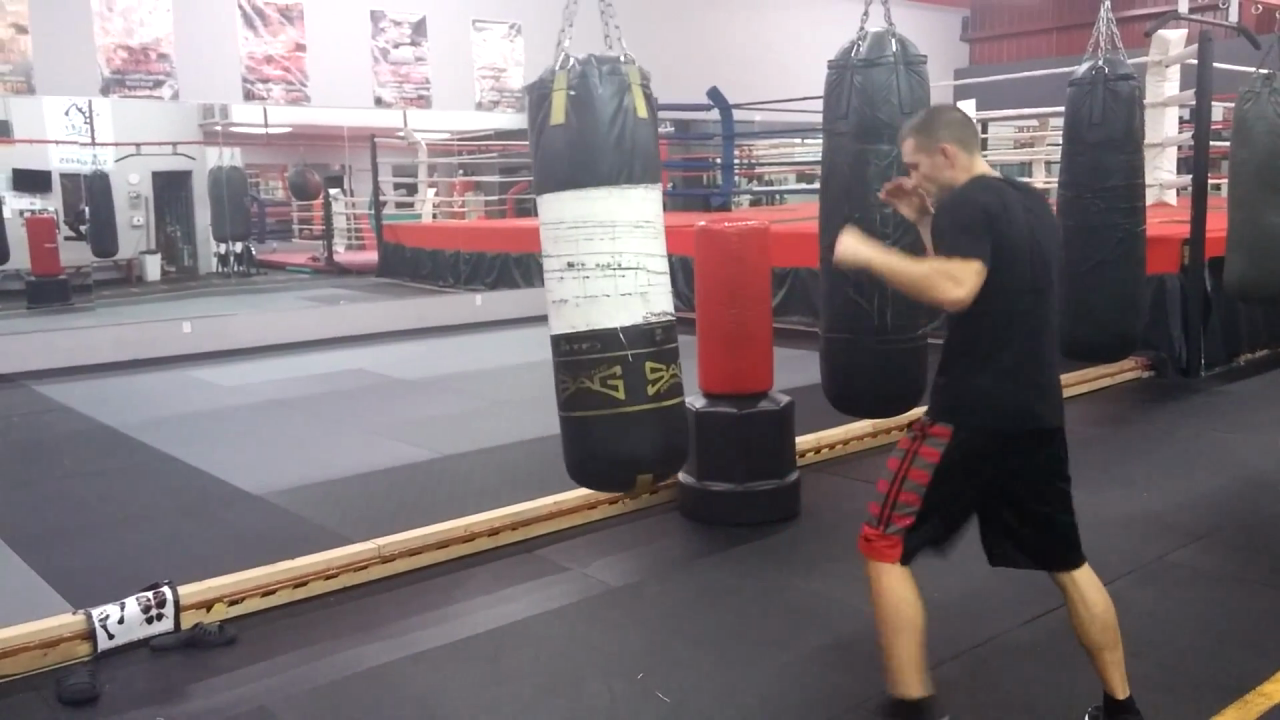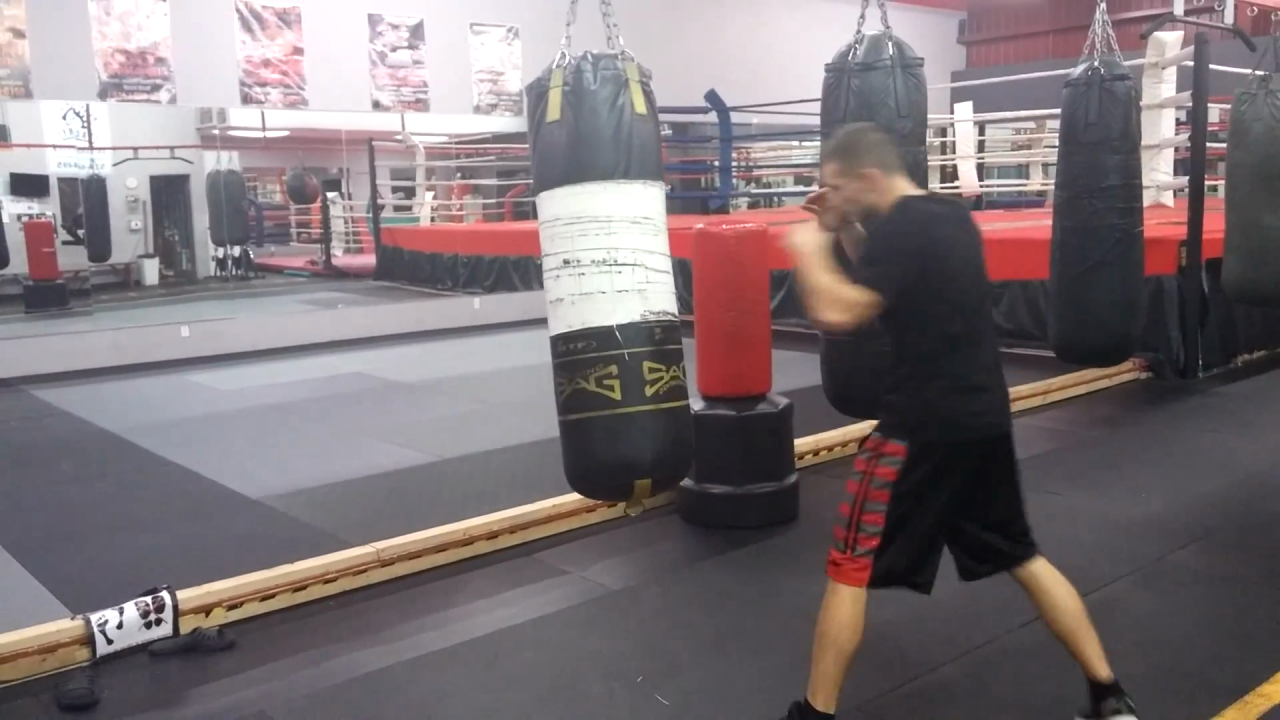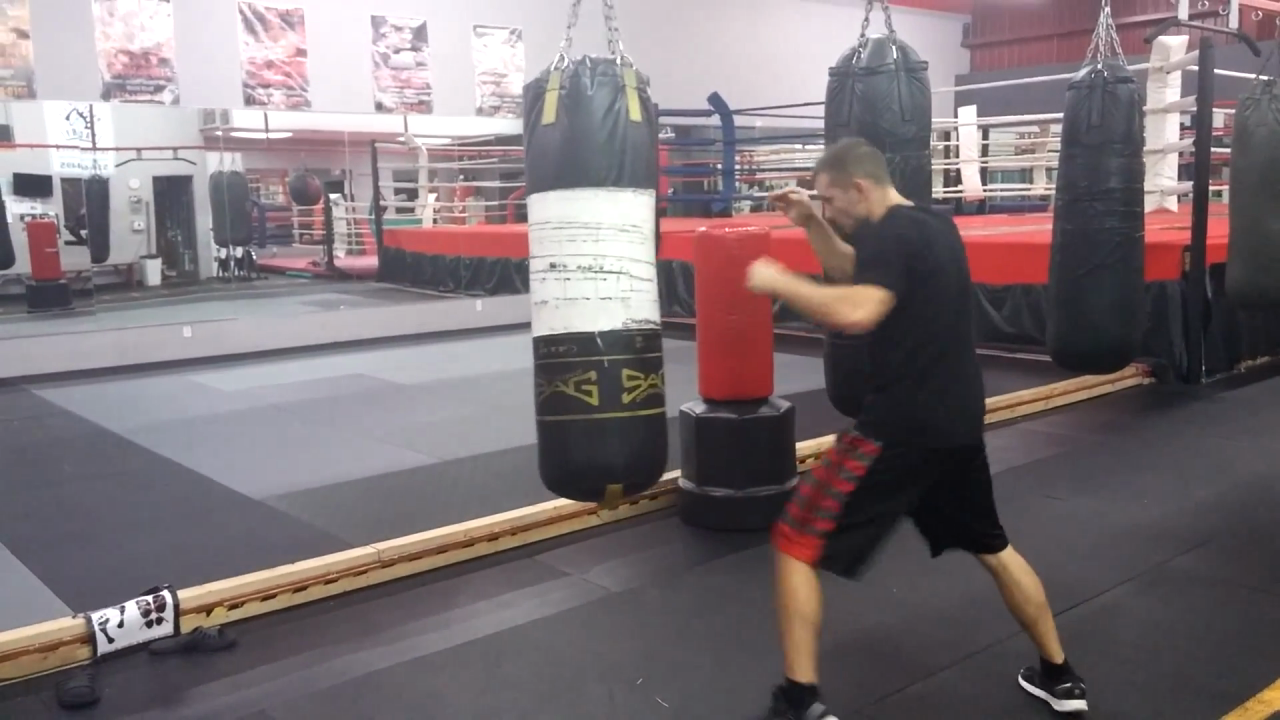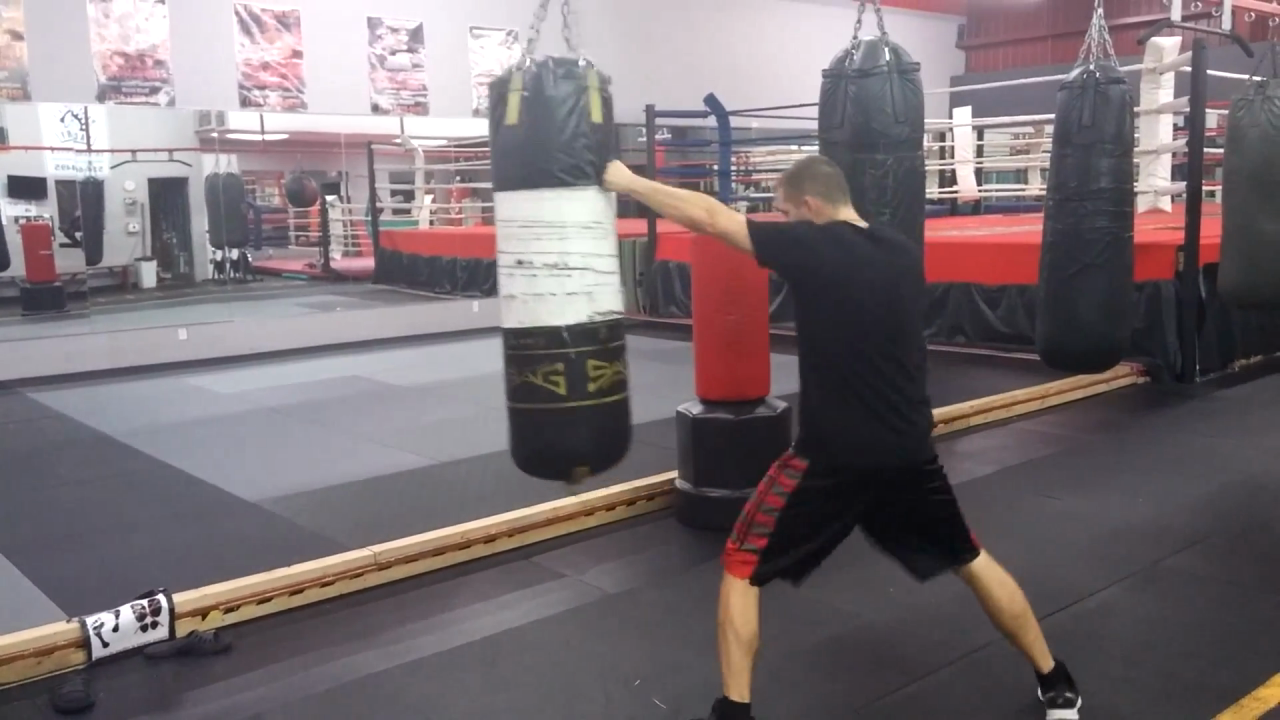
dt=0.3s
person 1, frame 1
left shoulder: (969, 203)
right shoulder: (1032, 205)
left elbow: (955, 289)
left wrist: (866, 254)
right wrist: (925, 218)
left hip: (971, 416)
right hip: (1038, 415)
left knee: (885, 548)
right knee: (1068, 565)
person 1, frame 2
left shoulder: (900, 232)
right shoulder: (949, 216)
left elbow: (837, 312)
left wrist: (809, 250)
right wrist: (844, 226)
left hip: (926, 431)
right hip: (987, 418)
left knee: (850, 570)
right knee: (1019, 560)
person 1, frame 3
left shoulder: (892, 235)
right shoulder: (935, 226)
left elbow: (855, 312)
right elbow: (861, 275)
left wrist: (777, 282)
right wrist: (812, 225)
left hip: (898, 431)
right hip: (959, 425)
left knee: (796, 546)
right knee: (993, 548)
person 1, frame 4
left shoulder: (809, 246)
right shoulder: (903, 256)
left elbow: (709, 218)
left wrist: (625, 181)
left hip: (831, 455)
right hip: (907, 448)
left knee: (742, 567)
right knee: (970, 559)
